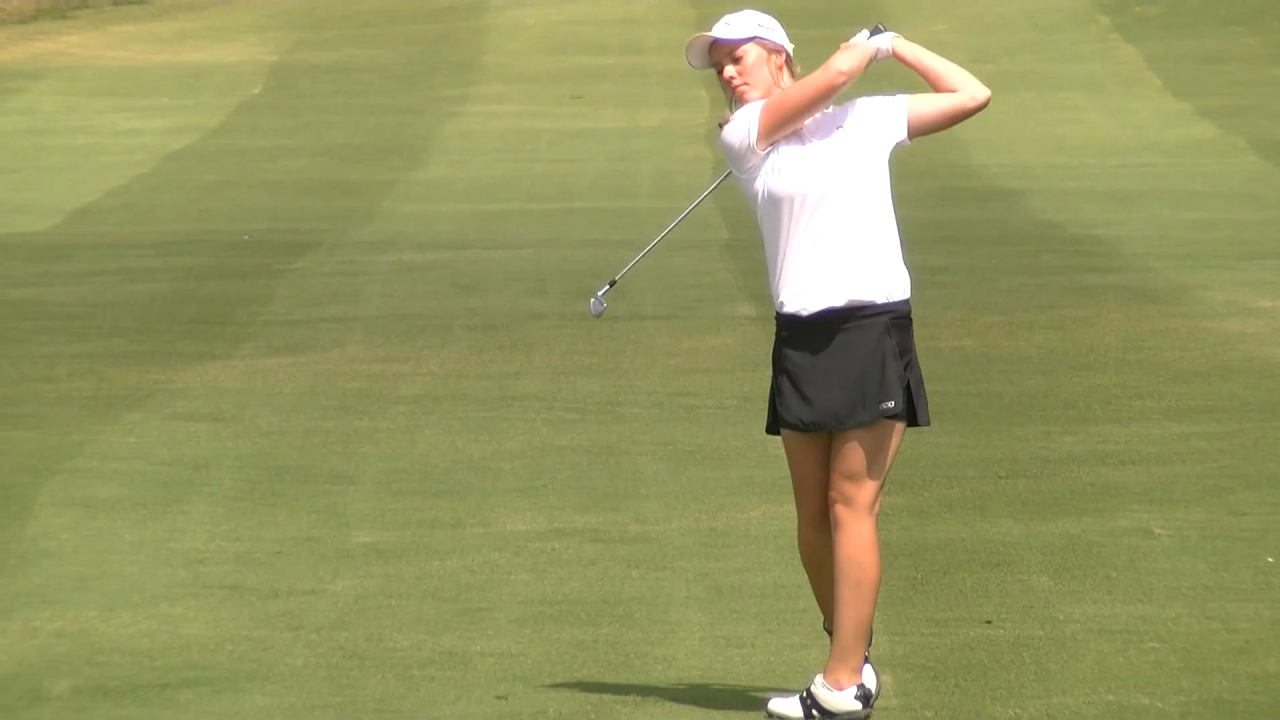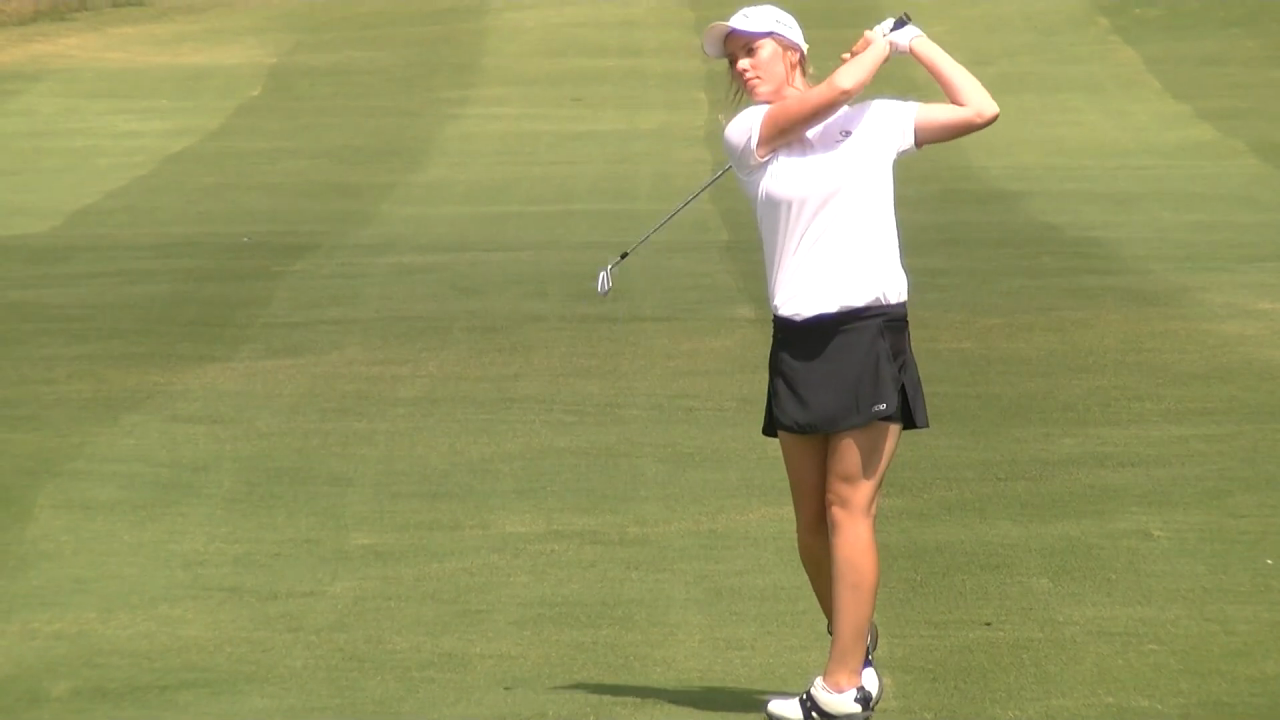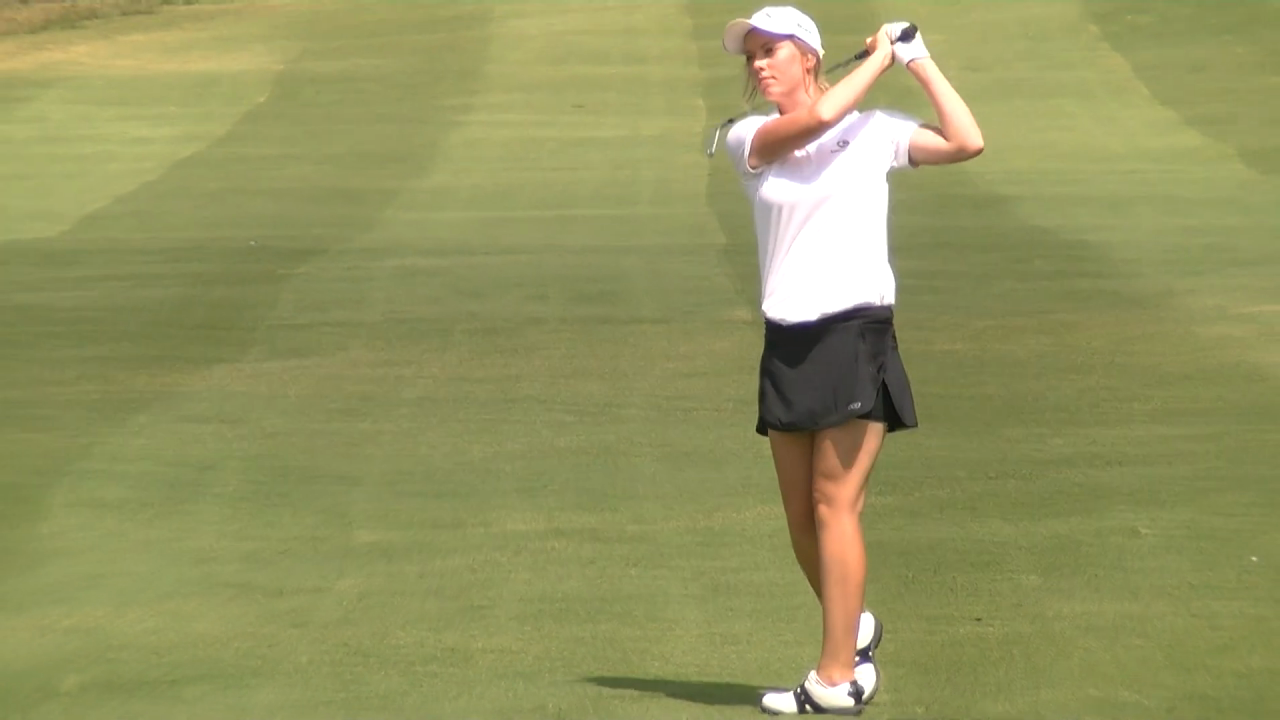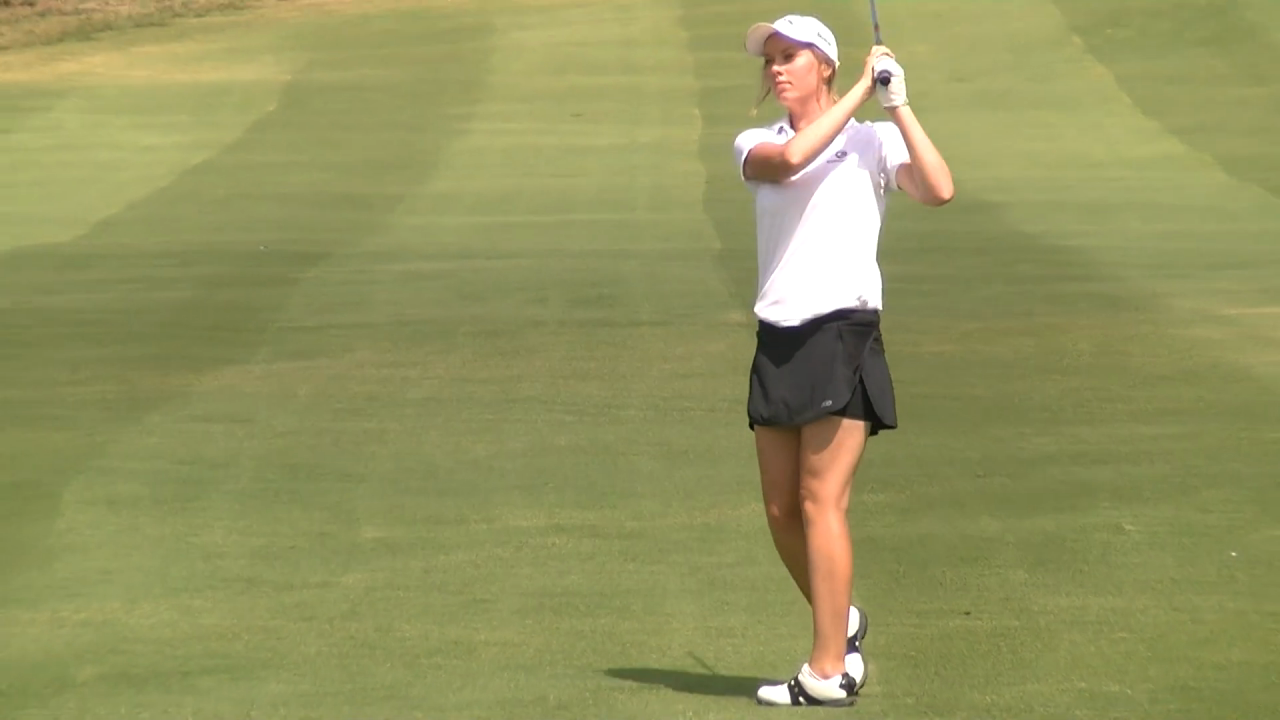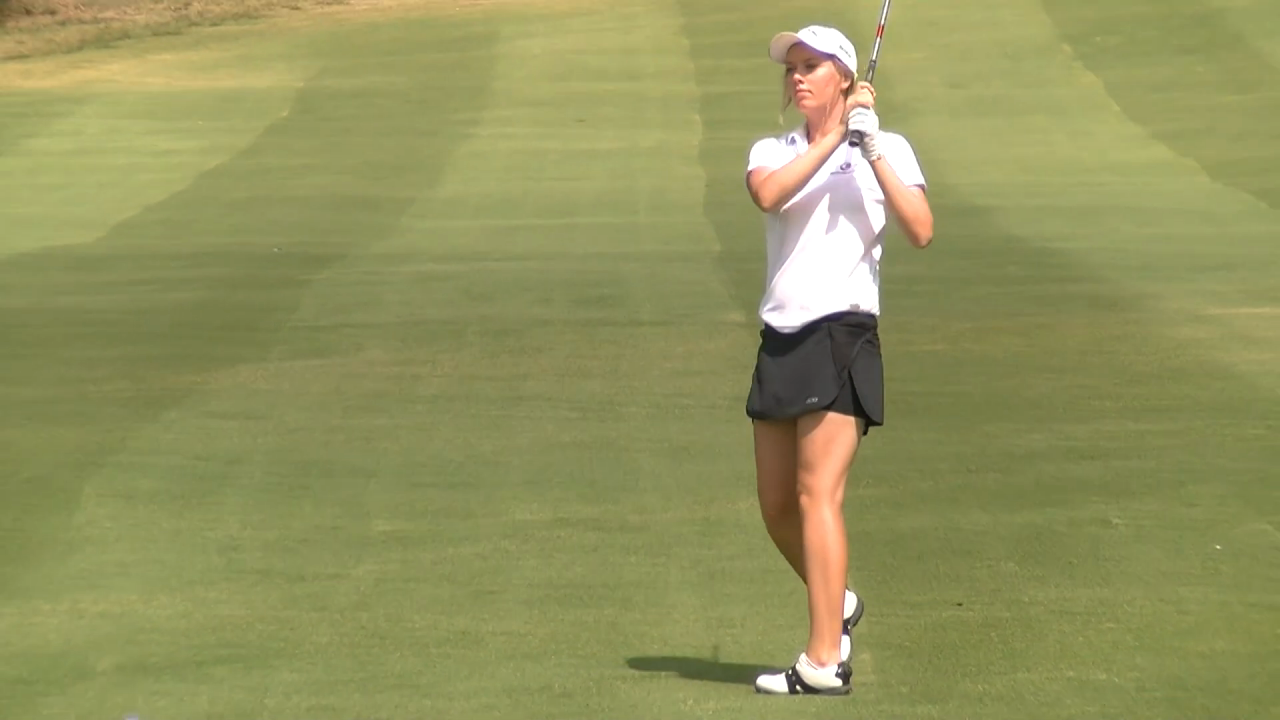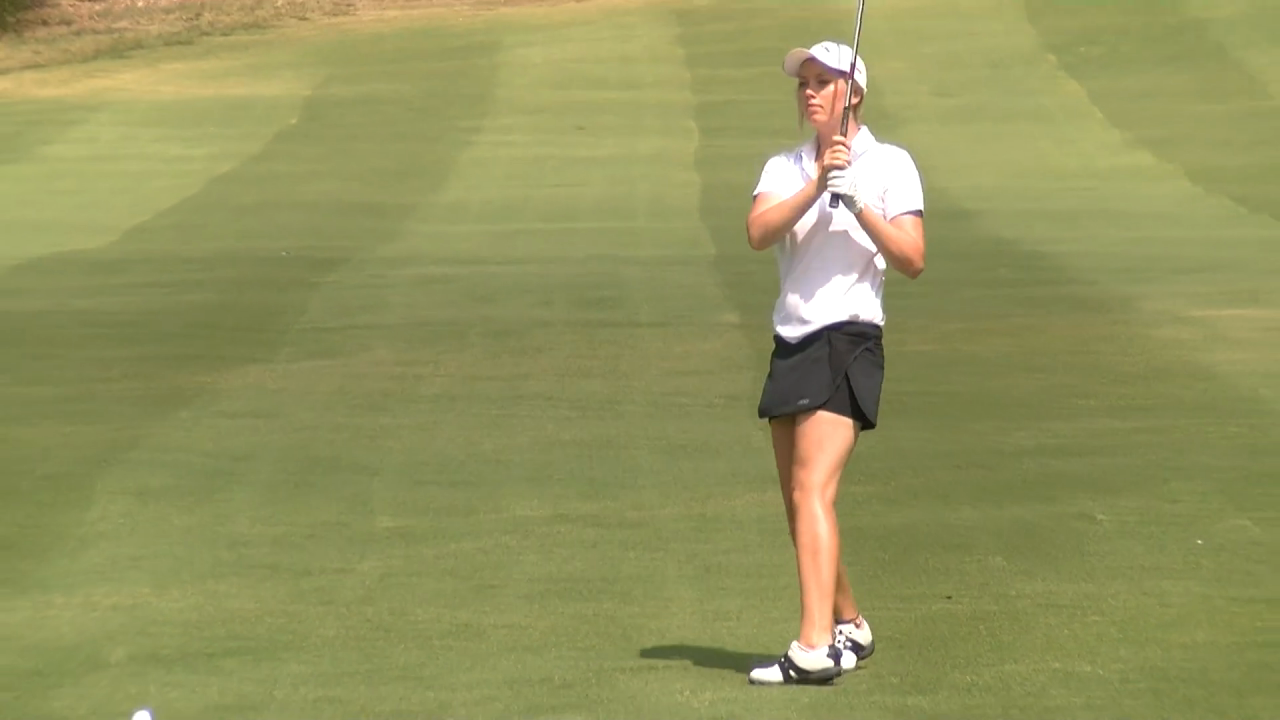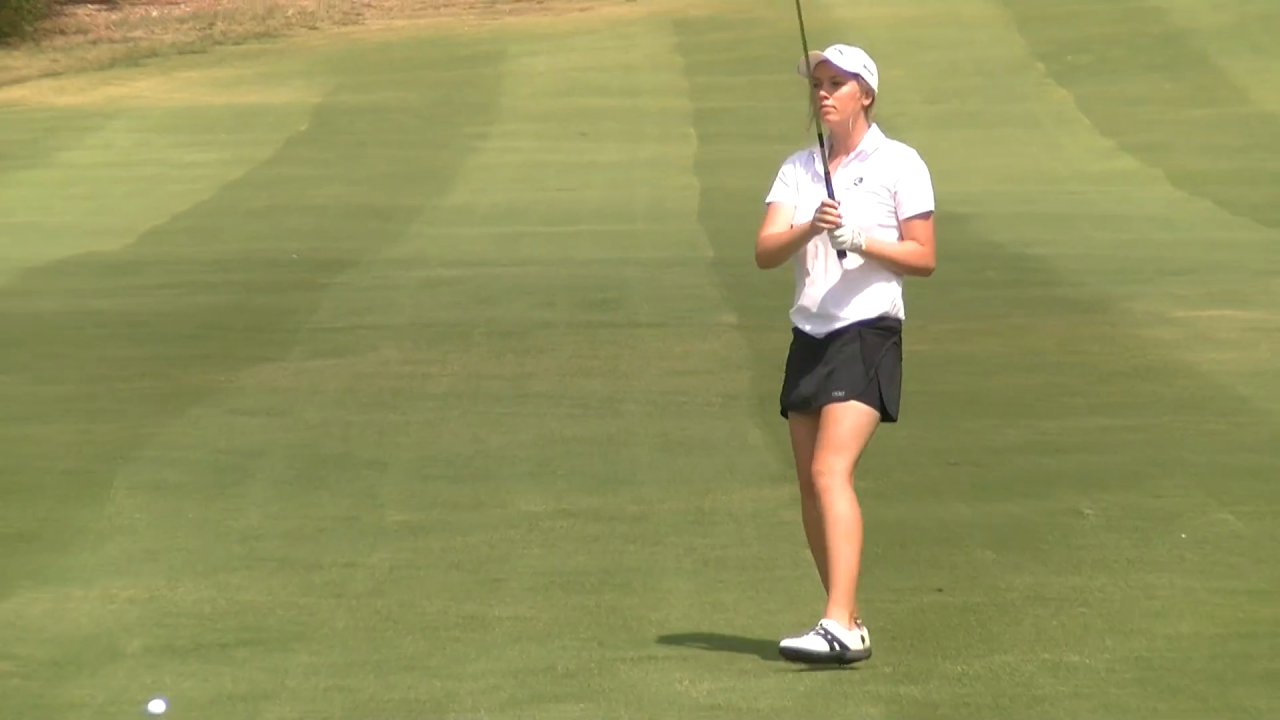
dt=0.2s
person 1, frame 1
left shoulder: (869, 118)
right shoulder: (741, 134)
left elbow: (972, 96)
right elbow: (834, 76)
left wrist: (893, 43)
right wrist: (866, 48)
left hip: (875, 331)
right hip: (801, 339)
left knee: (851, 507)
right knee: (812, 515)
right ankle: (849, 642)
person 1, frame 2
left shoulder: (876, 122)
right shoulder: (745, 134)
left elbow: (980, 112)
right elbow: (834, 91)
left hip: (869, 333)
right hip: (797, 342)
left knee: (848, 509)
right knee: (810, 517)
right ankle: (853, 640)
person 1, frame 3
left shoulder: (877, 131)
right shoulder: (749, 139)
left elbow: (968, 144)
right elbow: (815, 120)
left wrist: (919, 58)
right wrist: (876, 58)
left hip: (856, 334)
right hip: (785, 343)
left knee: (835, 507)
right knee: (801, 515)
right ankle: (852, 631)
person 1, frame 4
left shoulder: (877, 139)
right shoulder: (754, 144)
left elbow: (940, 192)
right elbow: (789, 162)
left wrist: (897, 103)
right wrist: (855, 96)
left hip: (844, 336)
right hip: (776, 342)
left knee: (821, 504)
right knee: (780, 511)
left ankle: (828, 673)
right ankle: (839, 622)
person 1, frame 5
left shoulder: (887, 149)
right shoulder: (770, 151)
left elbow: (921, 233)
right elbow: (766, 199)
left wrist: (871, 146)
right wrist: (831, 141)
left hip: (841, 337)
right hip: (779, 340)
left knee: (817, 498)
right knee: (776, 504)
left ankle: (824, 660)
right ankle: (837, 604)
person 1, frame 6
left shoulder: (890, 164)
right shoulder: (782, 166)
left elbow: (913, 260)
right elbow: (758, 233)
left wrist: (857, 202)
right wrist: (814, 188)
left hip: (846, 343)
right hip: (790, 345)
left knee: (811, 493)
right knee: (798, 500)
left ankle: (813, 647)
right ankle: (849, 626)
person 1, frame 7
left shoulder: (900, 163)
right shoulder: (796, 168)
left elbow: (924, 256)
right elbow: (766, 249)
left wrist: (859, 243)
right wrist: (807, 229)
left hip: (867, 339)
right hip: (808, 341)
left knee: (830, 476)
right knee: (811, 488)
left ankle: (839, 620)
right ankle: (842, 625)
